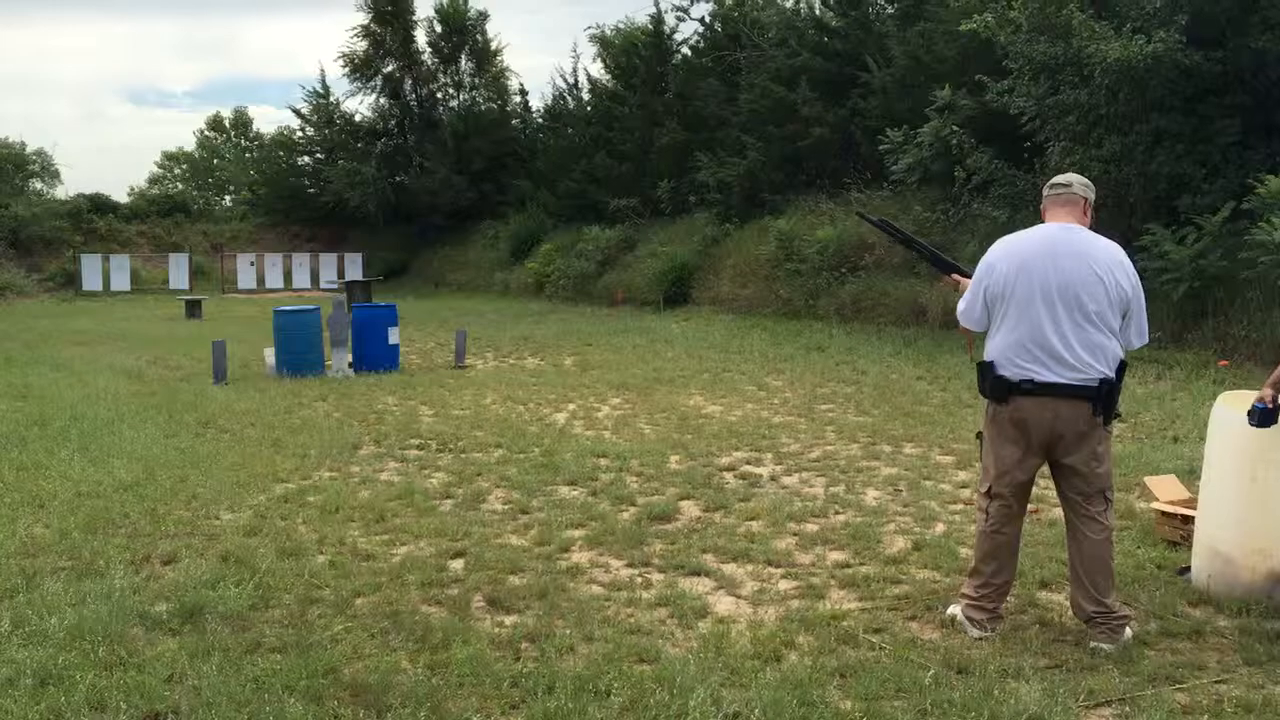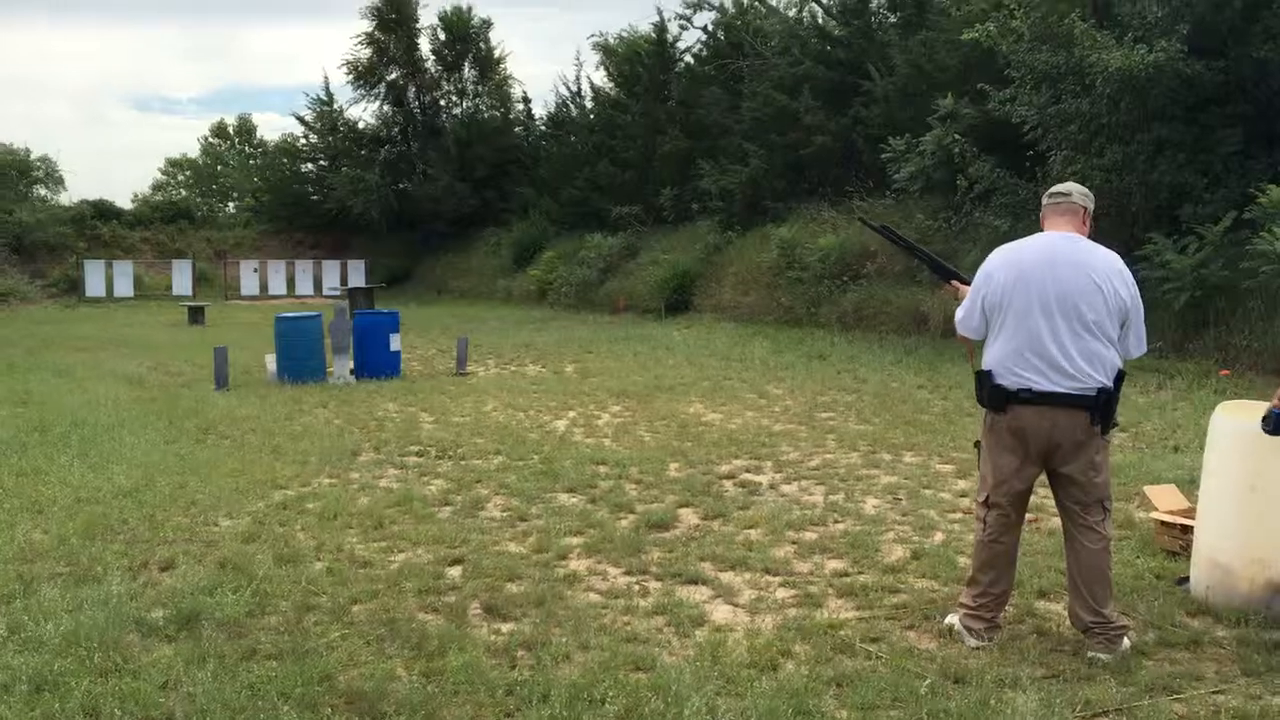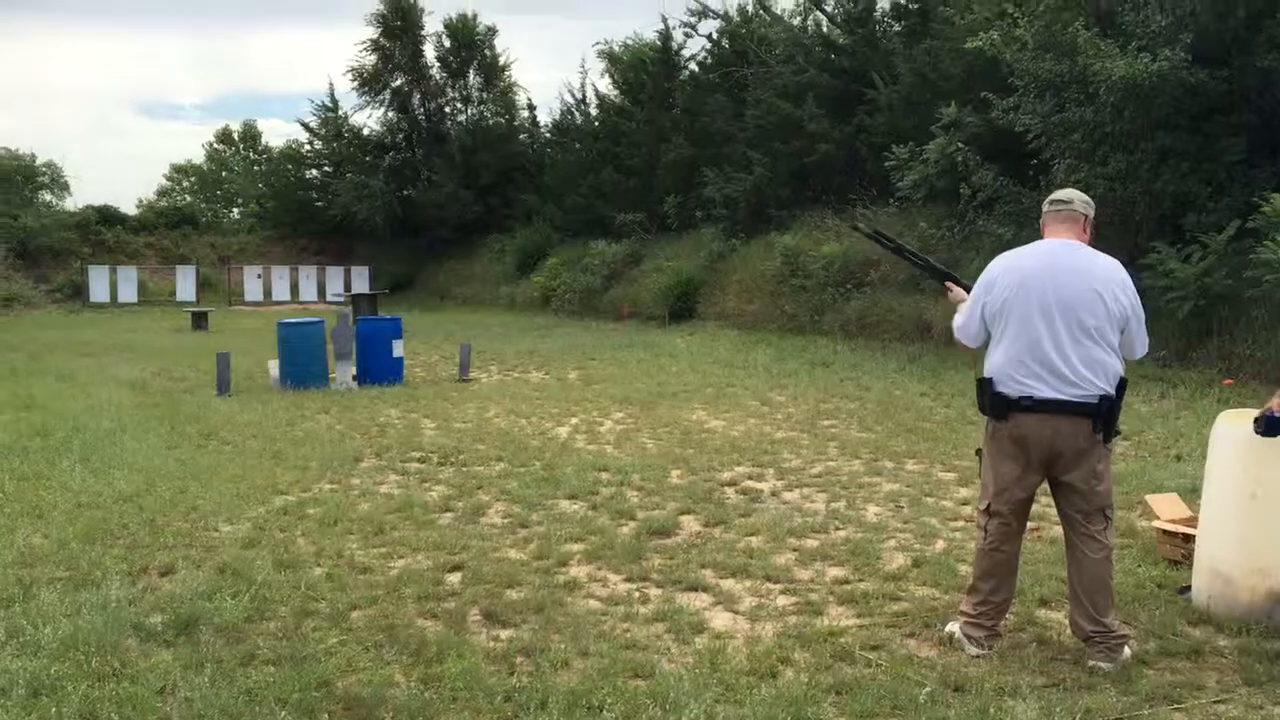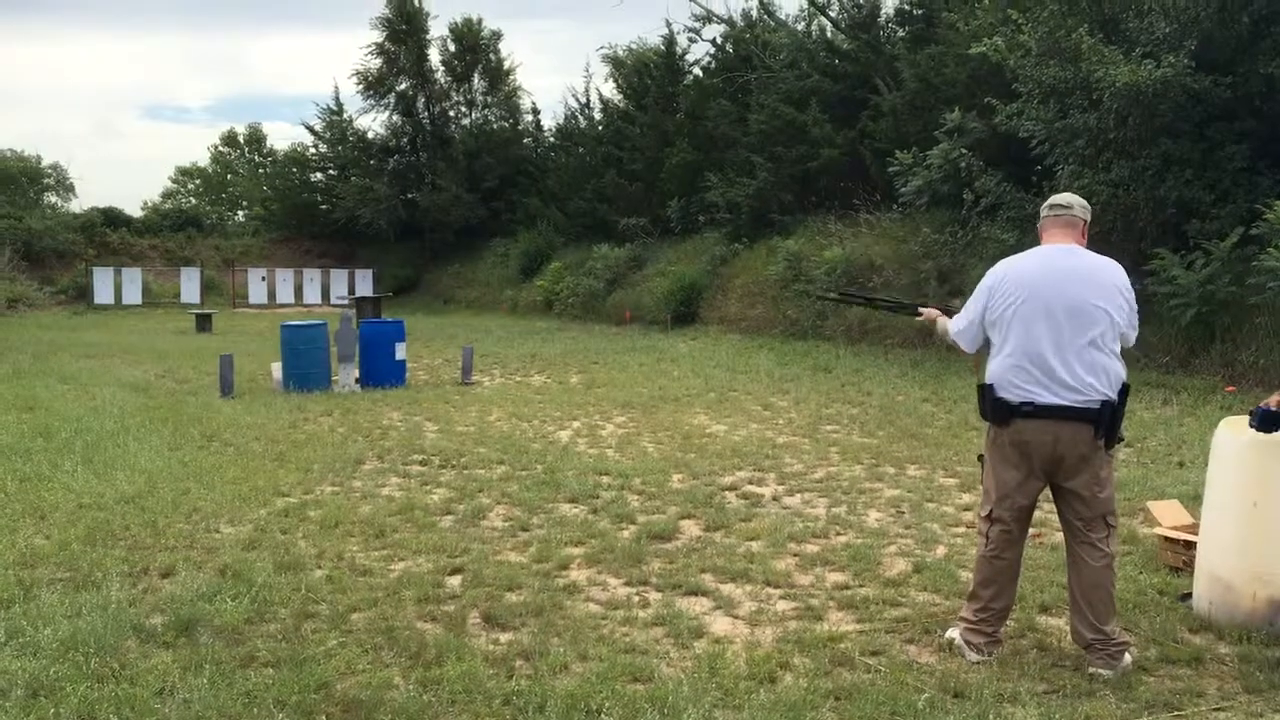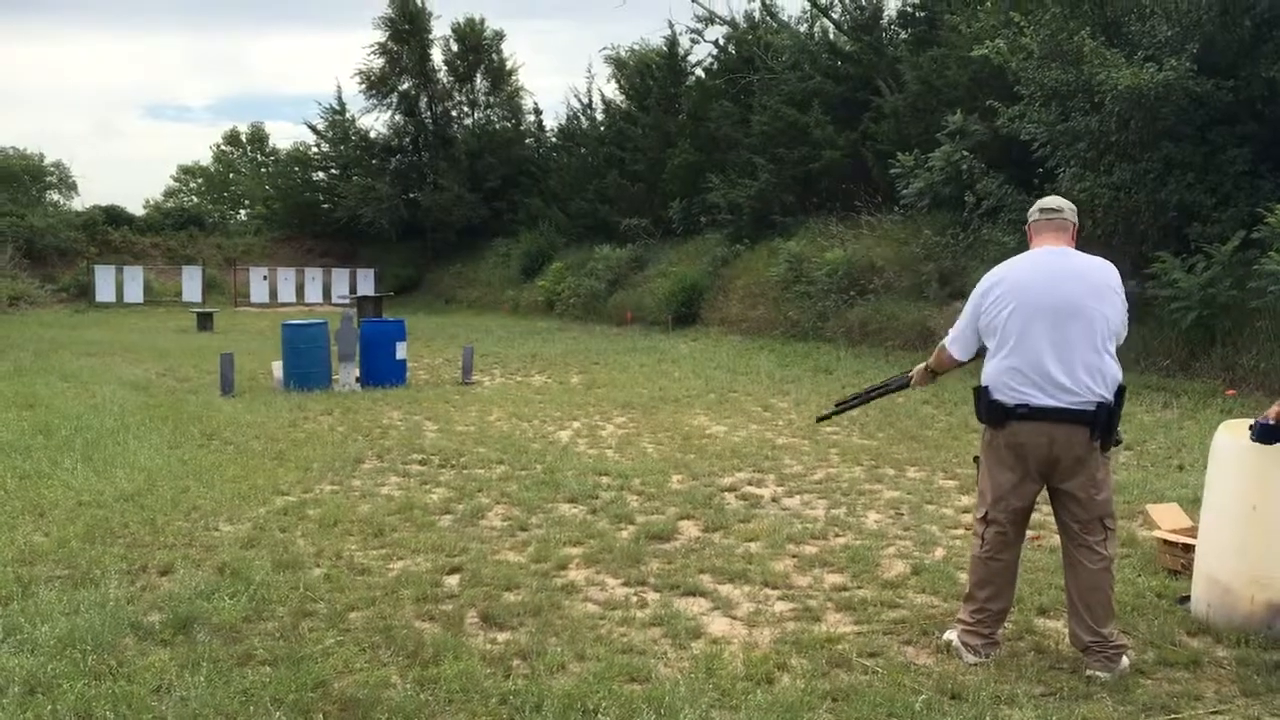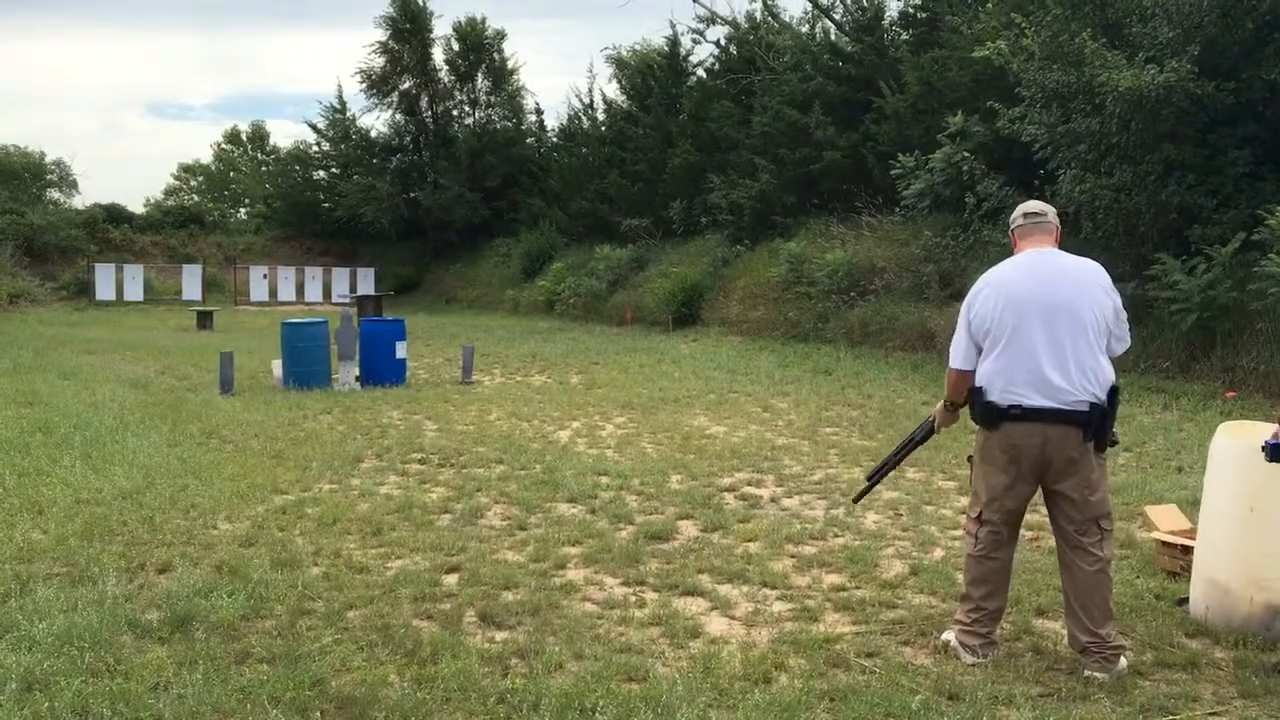
dt=0.2s
person 1, frame 1
left shoulder: (1005, 250)
right shoulder: (1113, 257)
left elbow: (970, 322)
right elbow: (1132, 339)
left wrist: (969, 290)
left hip: (1015, 402)
right hip: (1084, 407)
left knee: (999, 508)
right knee: (1091, 514)
left ankle: (981, 611)
right ankle: (1104, 622)
person 1, frame 2
left shoulder: (1003, 259)
right shoulder: (1112, 266)
left elbow: (968, 330)
right elbow: (1131, 348)
left wrist: (968, 298)
left hip: (1012, 411)
right hip: (1082, 416)
left knee: (996, 517)
right knee: (1089, 524)
left ankle: (978, 620)
right ankle: (1102, 632)
person 1, frame 3
left shoulder: (1005, 266)
right shoulder: (1112, 273)
left elbow: (968, 337)
right elbow: (1134, 349)
left wrist: (963, 303)
left hip: (1015, 419)
right hip: (1085, 423)
left knee: (998, 525)
right knee: (1091, 532)
left ankle: (979, 628)
right ankle: (1103, 642)
person 1, frame 4
left shoulder: (1006, 273)
right shoulder: (1111, 274)
left elbow: (965, 339)
right elbow: (1128, 337)
left wrist: (939, 320)
left hip: (1017, 425)
right hip: (1087, 428)
left knee: (1000, 532)
right knee: (1092, 538)
left ankle: (979, 635)
right ankle: (1104, 648)
person 1, frame 5
left shoulder: (1000, 278)
right shoulder: (1105, 274)
left elbow: (957, 350)
left wrist: (929, 369)
left hip: (1012, 427)
right hip: (1083, 429)
left knee: (996, 533)
right knee: (1090, 540)
left ankle: (977, 637)
right ankle: (1101, 650)
person 1, frame 6
left shoulder: (990, 282)
right shoulder: (1094, 275)
left elbow: (962, 367)
right elbow: (1117, 345)
left wrist: (949, 407)
left hip: (1007, 429)
right hip: (1077, 429)
left knee: (990, 533)
right knee: (1087, 541)
left ankle: (974, 637)
right ankle: (1100, 651)
